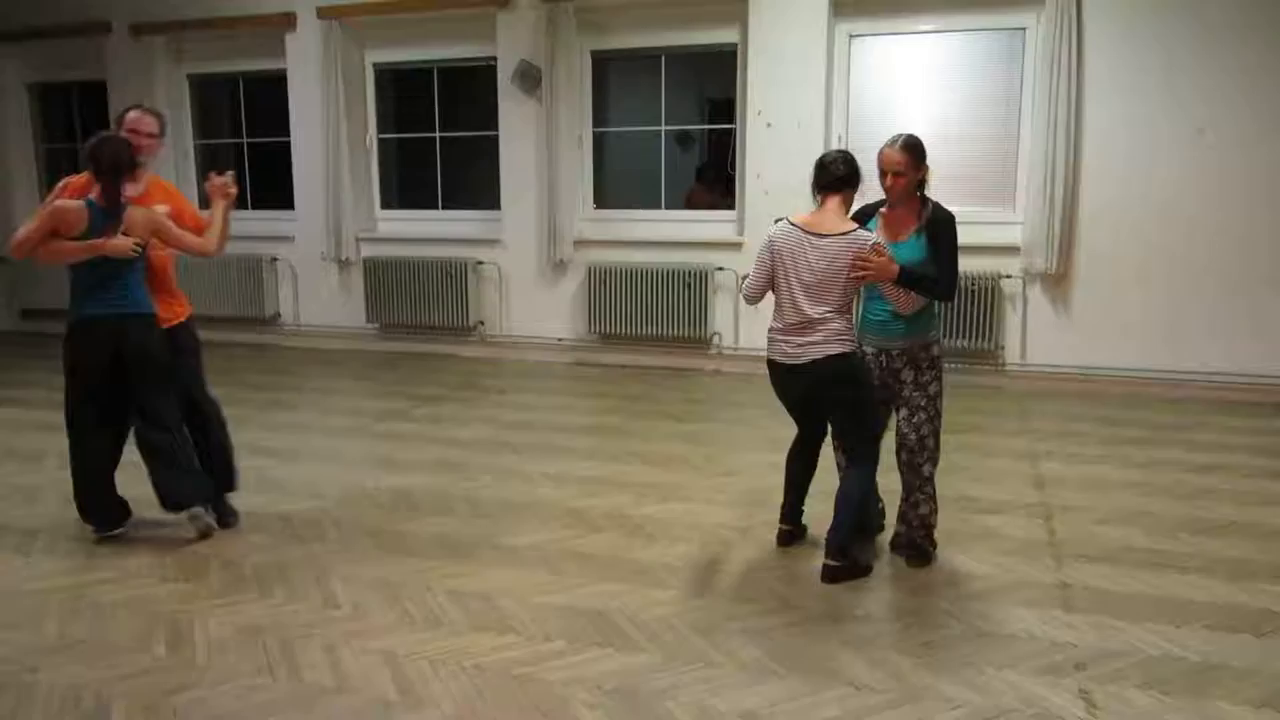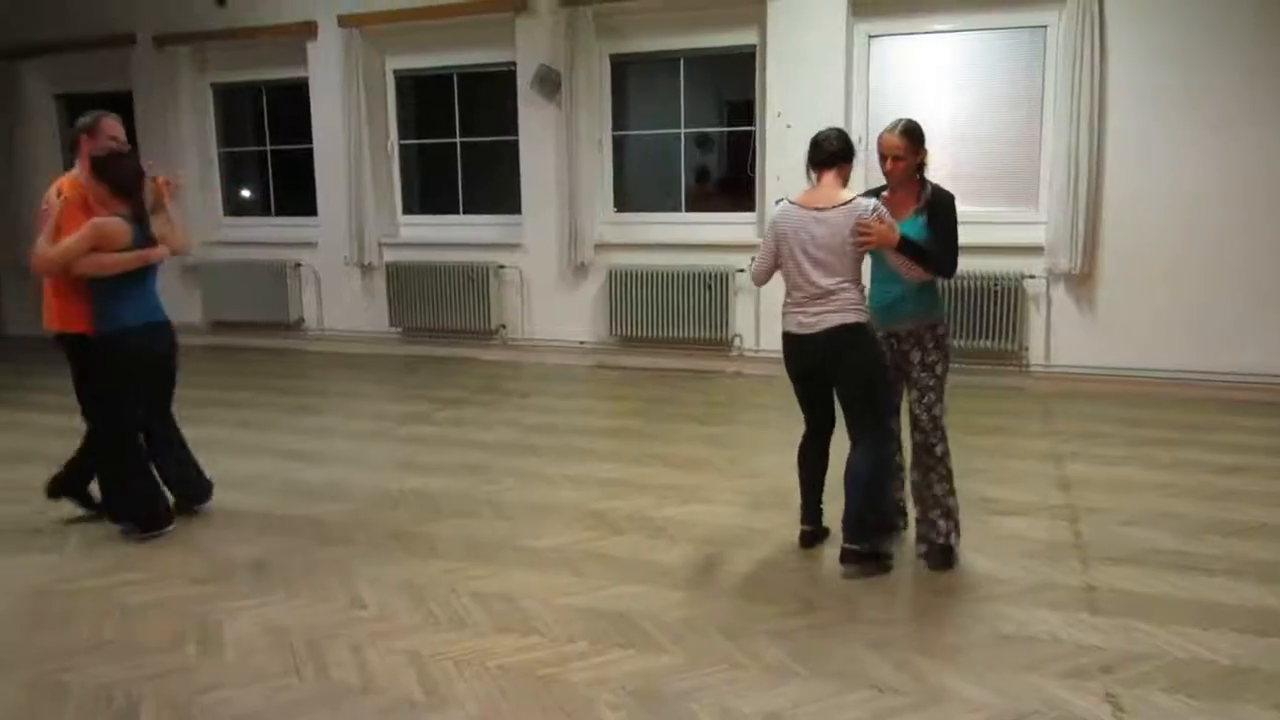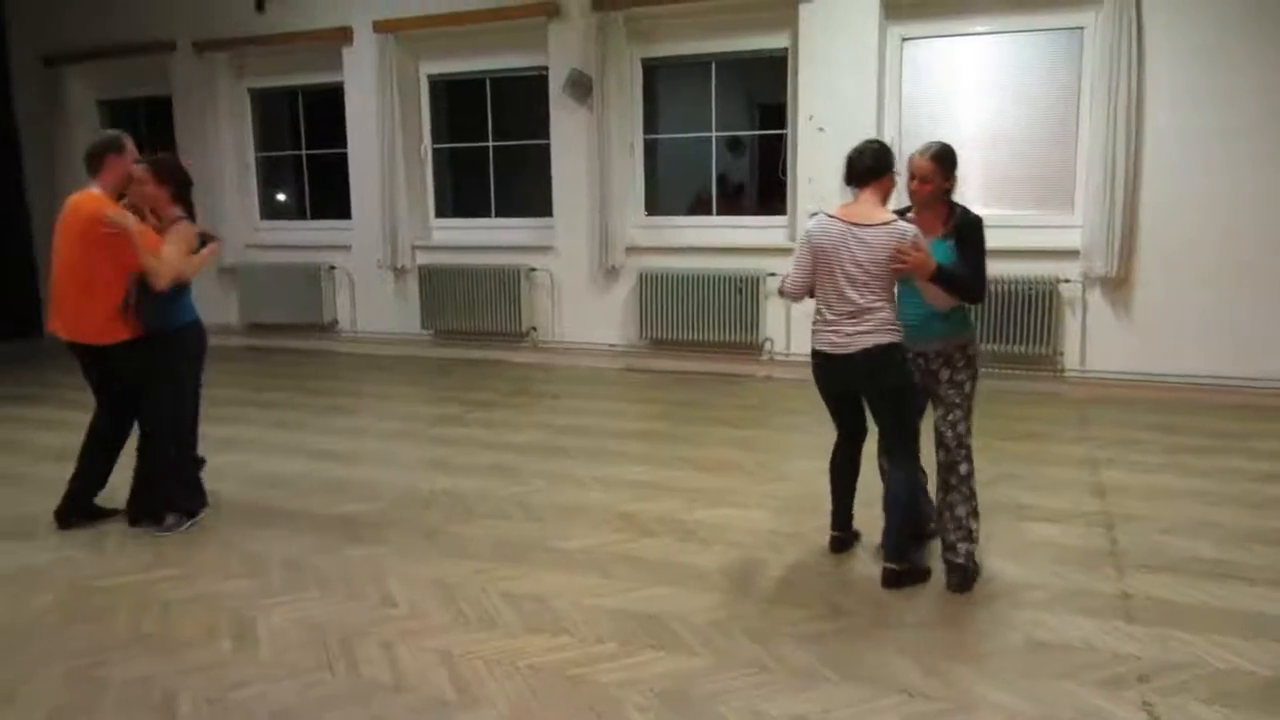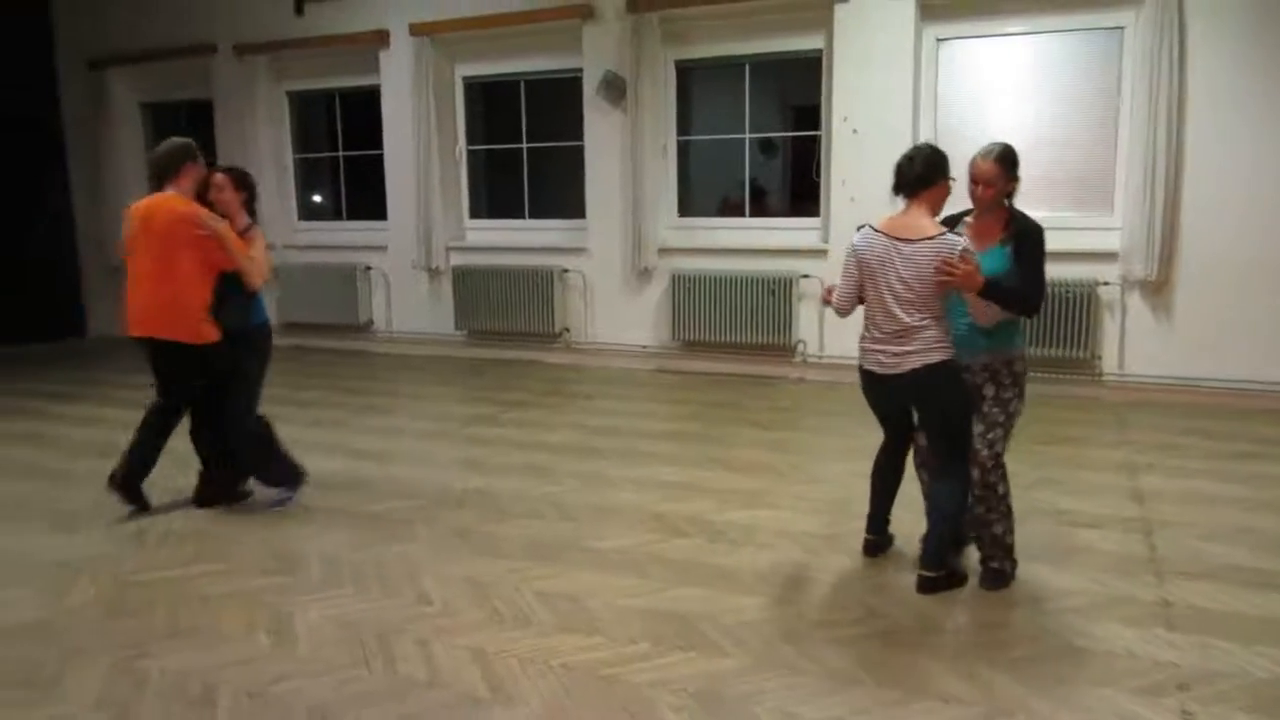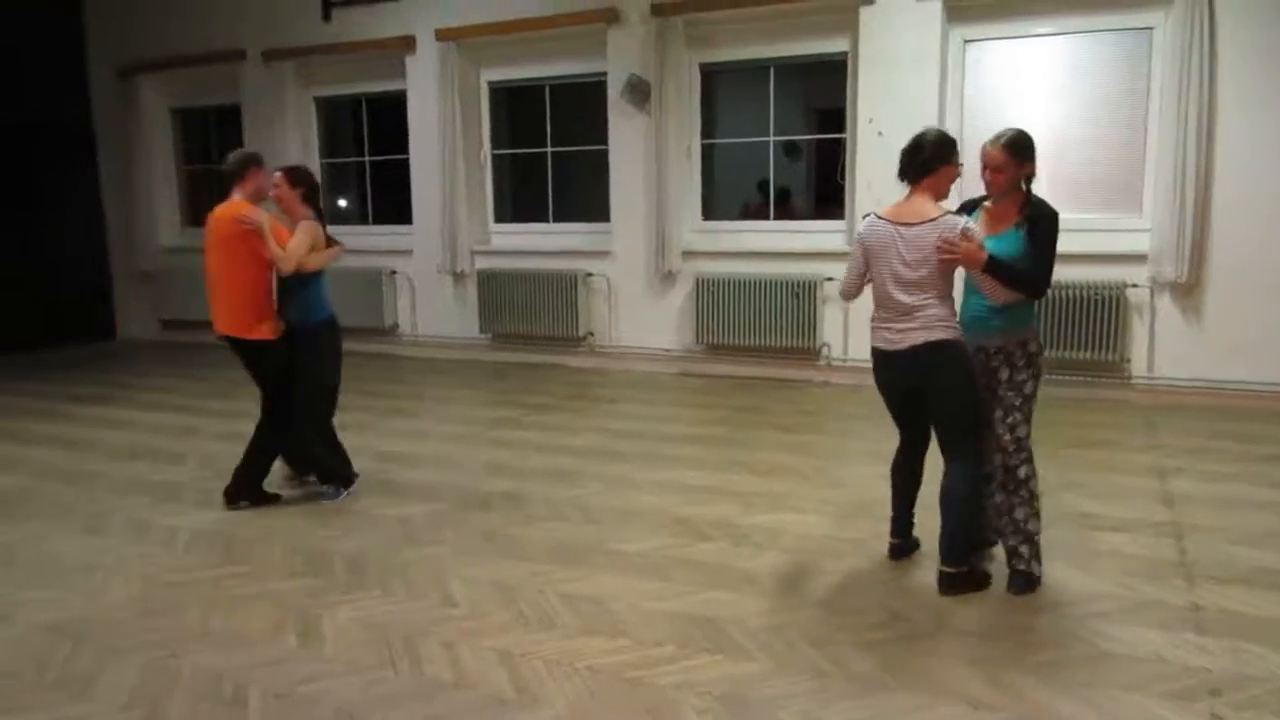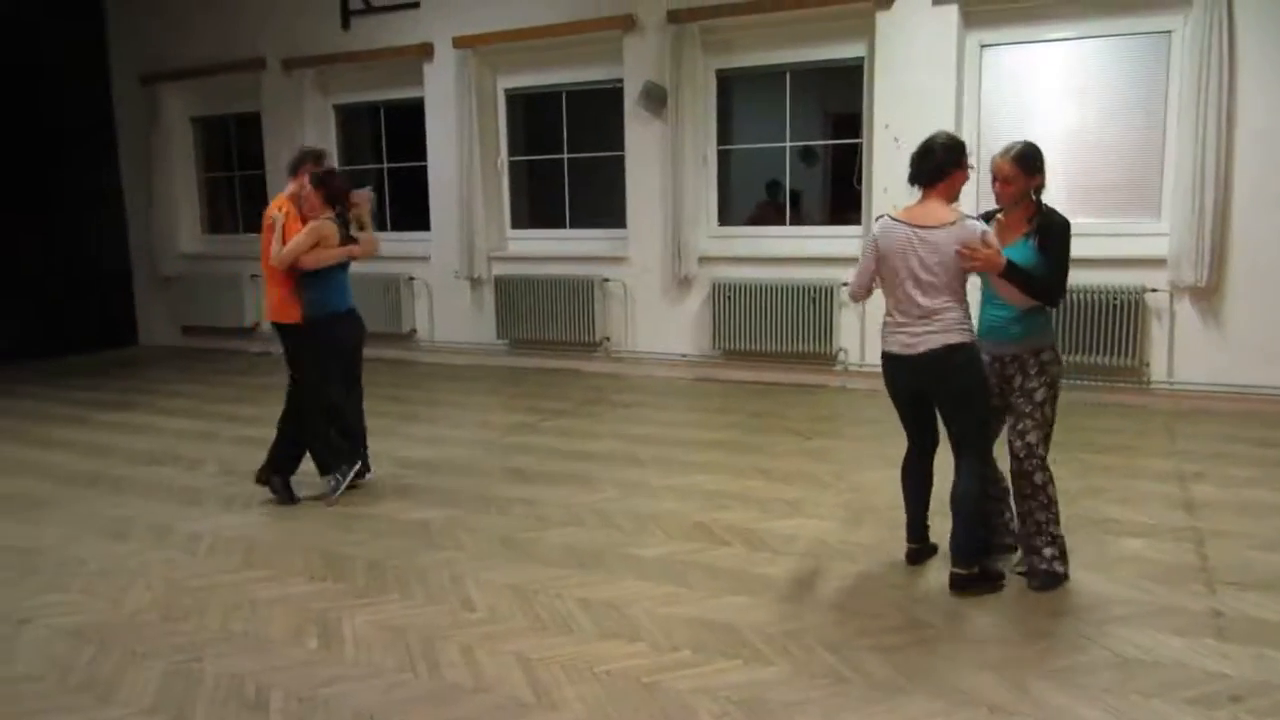
dt=0.4s
person 1, frame 1
left shoulder: (781, 232)
right shoulder: (863, 243)
left elbow: (752, 294)
right elbow: (905, 304)
left hip: (782, 363)
right hip: (834, 363)
left knee: (809, 433)
right knee: (861, 453)
left ankle: (789, 524)
right ankle: (838, 556)
person 1, frame 2
left shoulder: (783, 213)
right shoulder: (865, 210)
left elbow: (759, 274)
left hip: (797, 339)
right hip: (847, 335)
left knee: (817, 428)
right knee: (870, 435)
left ankle: (809, 525)
right ankle: (856, 542)
person 1, frame 3
left shoulder: (819, 227)
right shoulder: (903, 233)
left elbow: (794, 291)
left wrist: (787, 286)
left hip: (827, 356)
right hip: (880, 355)
left knee: (849, 436)
right knee: (901, 452)
left ankle: (840, 530)
right ankle: (896, 561)
person 1, frame 4
left shoulder: (864, 240)
right shoulder: (952, 247)
left elbow: (840, 305)
left wrist: (845, 294)
left hip: (876, 371)
right hip: (931, 371)
left knee: (897, 440)
right knee: (951, 464)
left ankle: (874, 534)
right ankle: (935, 567)
person 1, frame 5
left shoulder: (871, 225)
right shoulder: (954, 227)
left elbow: (848, 291)
right elbow: (997, 291)
left hip: (886, 355)
right hip: (938, 353)
left knee: (912, 440)
right knee: (963, 453)
left ankle: (900, 537)
right ankle: (953, 566)
person 1, frame 6
left shoulder: (884, 228)
right shoulder: (971, 231)
left elbow: (857, 292)
left hip: (898, 357)
right hip: (952, 355)
left knee: (920, 444)
right knee: (973, 454)
left ankle: (917, 541)
right ankle: (966, 566)
person 2, frame 1
left shoulder: (938, 221)
right shoulder: (866, 217)
left elbow: (947, 289)
left wrist: (895, 273)
left hip: (917, 351)
right hip: (869, 346)
left knee: (916, 443)
left ankle: (916, 533)
person 2, frame 2
left shoulder: (938, 201)
right shoulder: (869, 201)
left elbow: (947, 266)
left wrist: (897, 240)
left hip: (923, 331)
right hip: (879, 330)
left knee: (927, 427)
left ankle: (939, 535)
person 2, frame 3
left shoulder: (966, 225)
right shoulder: (895, 223)
left elbow: (976, 292)
left wrist: (931, 271)
left hip: (953, 351)
right hip: (906, 349)
left knee: (952, 444)
left ankle: (961, 554)
person 2, frame 4
left shoulder: (1026, 233)
right shoulder: (951, 226)
left elbow: (1032, 304)
left wrist: (980, 285)
left hip: (1000, 365)
right hip: (951, 360)
left knee: (985, 459)
right knee: (928, 448)
left ankle: (998, 556)
person 2, frame 5
left shoulder: (1040, 217)
right shoulder: (970, 209)
left elbow: (1038, 286)
right elbow: (937, 259)
left wrist: (985, 261)
left hip: (1015, 347)
right hip: (969, 343)
left knee: (1011, 447)
left ankle: (1024, 559)
person 2, frame 6
left shoulder: (1052, 226)
right shoulder: (983, 224)
left elbow: (1053, 294)
left wrist: (1002, 266)
left hip: (1033, 356)
right hip: (988, 352)
left knee: (1026, 450)
left ankle: (1047, 556)
right ankle: (996, 531)
person 3, frame 1
left shoulder: (167, 194)
right shoulder: (78, 190)
right elbow: (49, 249)
left hip: (170, 320)
left knee: (197, 407)
left ankle: (218, 494)
person 3, frame 2
left shoulder: (99, 194)
right shoulder: (66, 196)
right elbow: (78, 263)
right wrist: (145, 255)
right hip: (84, 324)
left ankle: (73, 480)
person 3, frame 3
left shoulder: (76, 204)
right shoulder: (111, 216)
left hip: (75, 327)
right hip: (108, 332)
left knee: (113, 411)
left ankle: (77, 502)
person 3, frame 4
left shoulder: (138, 211)
right shoulder: (201, 220)
right elbow: (251, 271)
left hip: (148, 326)
right hip: (191, 329)
left knee: (171, 400)
left ankle: (129, 473)
person 3, frame 5
left shoulder: (216, 216)
right elbow: (301, 262)
right wrist: (330, 253)
left hip: (232, 323)
right hip: (256, 326)
left knee: (280, 392)
right knee: (280, 401)
left ankle: (297, 456)
right ankle: (244, 486)
person 3, frame 6
left shoulder: (298, 208)
right shoulder: (284, 210)
left elbow: (326, 245)
right elbow: (304, 259)
right wrist: (349, 251)
left hip: (306, 314)
right hip: (294, 316)
right knee: (305, 392)
right ankle: (276, 468)
person 4, frame 1
left shoulder: (67, 211)
right shoulder: (145, 218)
left elbow: (17, 249)
right elbow: (208, 247)
right wrist: (223, 204)
left hip: (89, 333)
right hip: (140, 329)
left knee: (92, 426)
right knee: (161, 419)
left ankle: (107, 515)
right ankle: (193, 501)
person 4, frame 2
left shoulder: (102, 227)
right shoulder: (154, 227)
left elbow: (44, 261)
right elbow: (180, 243)
left wrist: (54, 217)
right wrist: (165, 202)
left hip: (123, 343)
right hip: (160, 335)
left knee: (116, 431)
right knee: (158, 420)
left ankle: (151, 515)
right ankle: (191, 490)
person 4, frame 3
left shoulder: (182, 230)
right shoulder: (158, 224)
left elbow: (160, 280)
left wrist: (135, 233)
left hip: (178, 338)
right hip: (158, 335)
left knee: (169, 417)
right knee: (167, 416)
left ankle: (183, 502)
right ankle: (182, 491)
person 4, frame 4
left shoulder: (252, 236)
left elbow: (254, 281)
left hip: (247, 338)
right hip: (218, 334)
left knee: (238, 412)
right knee: (206, 410)
left ankle: (287, 476)
right ankle: (225, 478)
person 4, frame 5
left shoulder: (307, 228)
right shoulder: (302, 226)
left elbow: (286, 266)
left wrist: (266, 229)
left hip: (316, 332)
right hip: (299, 331)
left knee: (310, 407)
right knee: (299, 404)
left ankle: (340, 476)
right ankle: (316, 467)
person 4, frame 6
left shoulder: (317, 228)
right shoulder: (348, 229)
left elbow: (277, 262)
right elbow: (371, 246)
left wrist: (277, 227)
right wrist: (362, 214)
left hip: (325, 326)
right hip: (349, 322)
left knee: (311, 401)
right knee: (344, 396)
left ankle: (342, 461)
right ankle: (352, 463)
